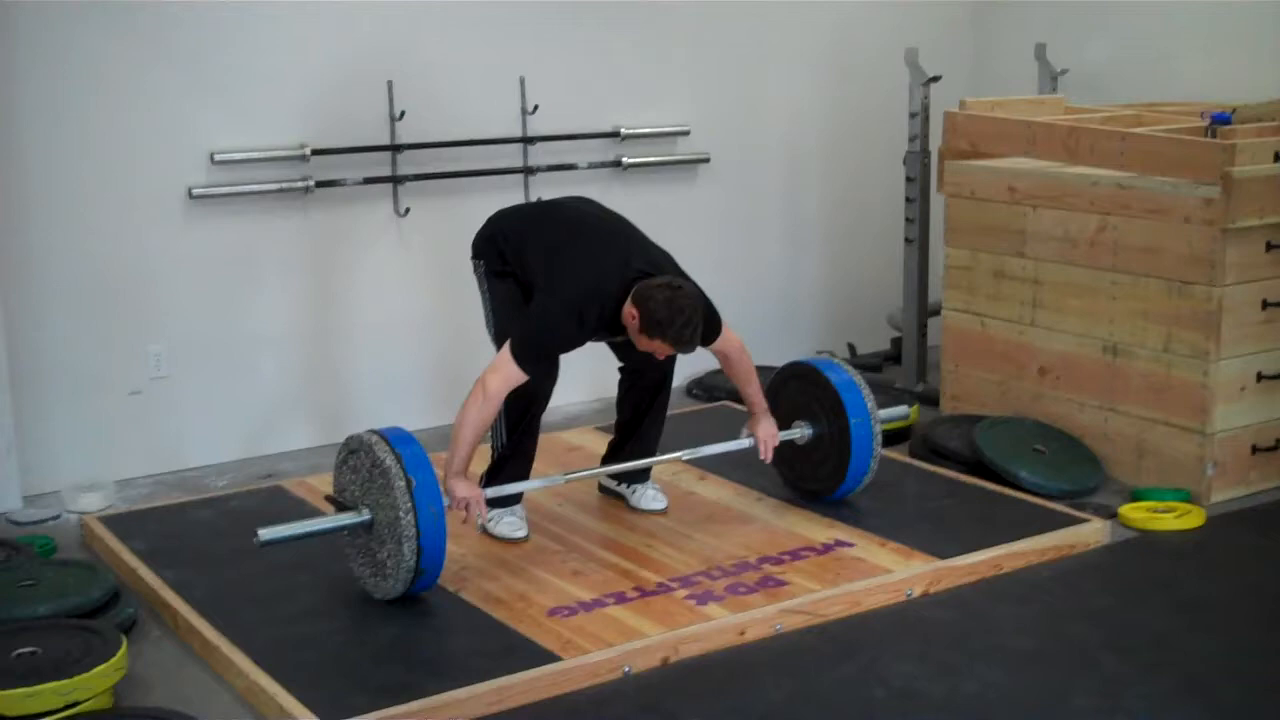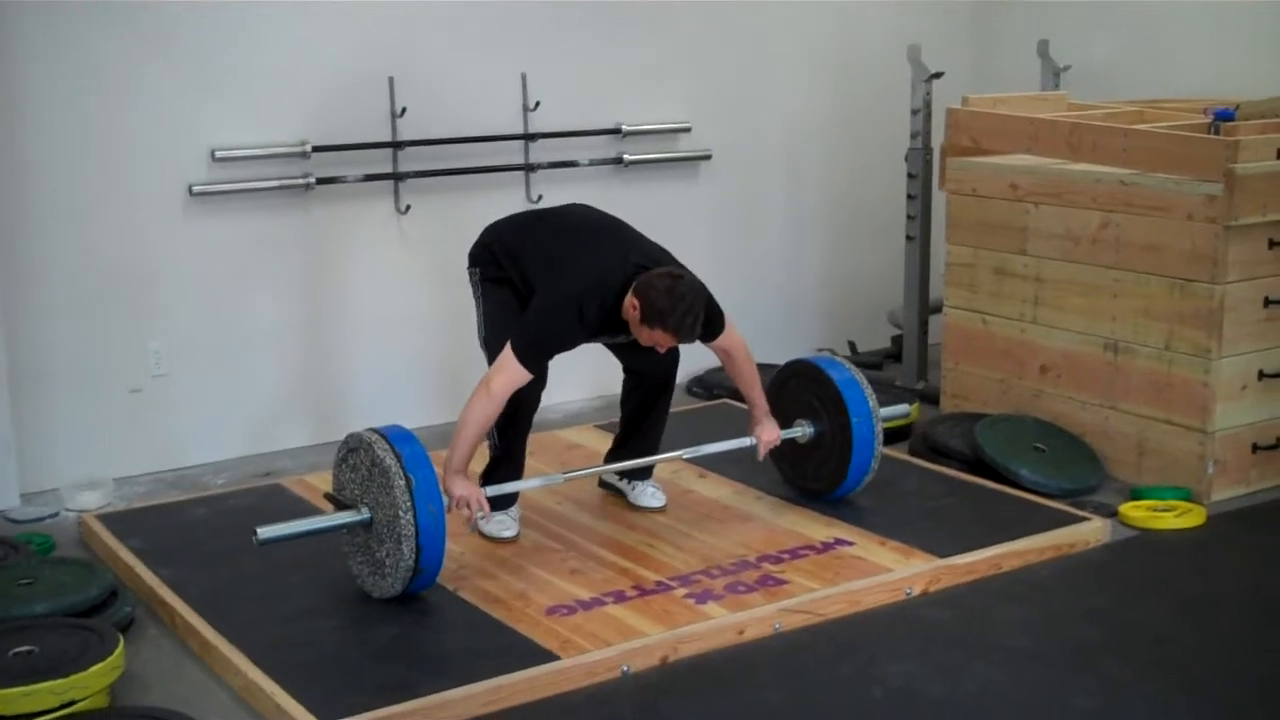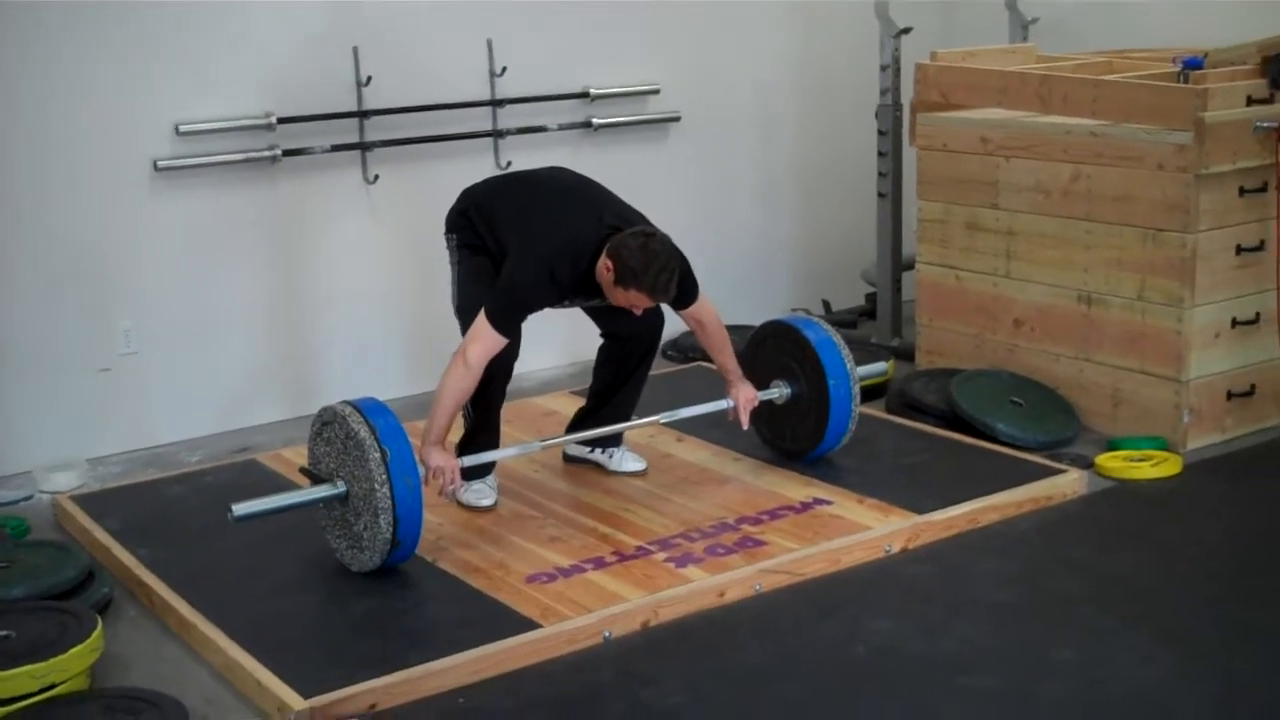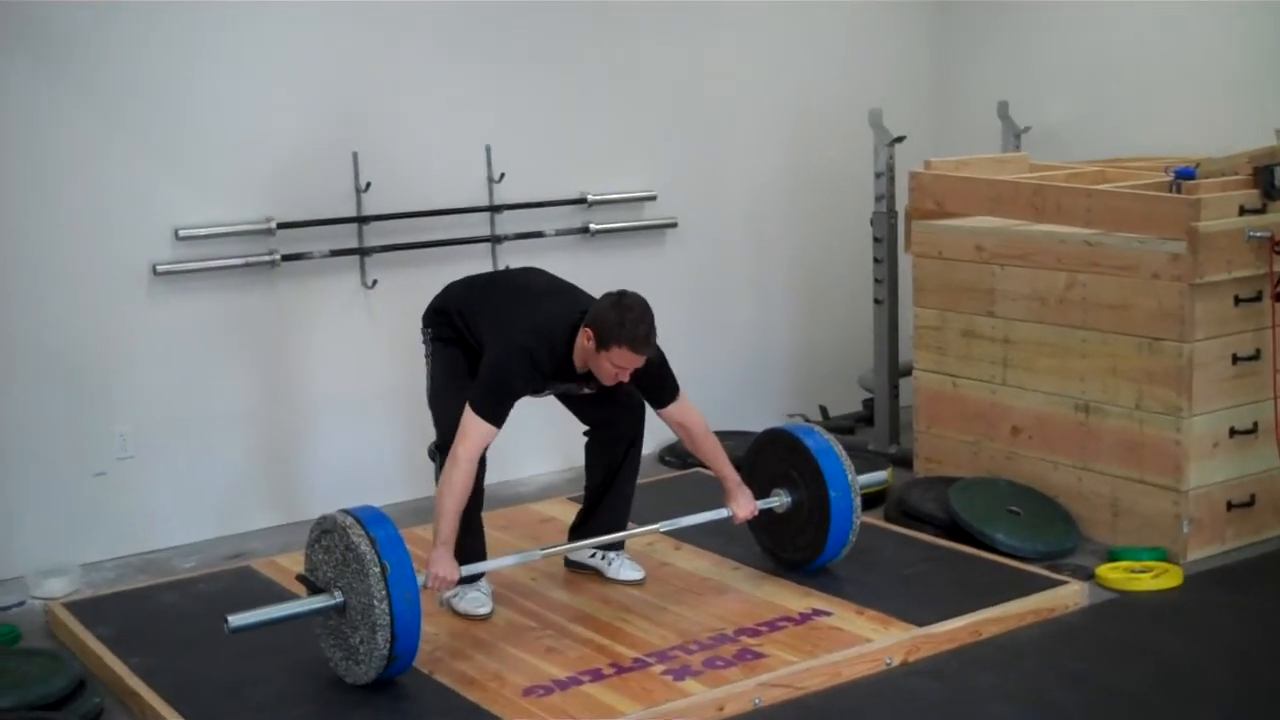
dt=1s
person 1, frame 1
left shoulder: (679, 299)
right shoulder: (573, 308)
left elbow: (729, 347)
right elbow: (491, 386)
left wrist: (760, 414)
right wrist: (456, 476)
right hip: (503, 254)
left knee: (651, 366)
right knee: (535, 376)
left ankle: (625, 473)
right ankle: (497, 496)
person 1, frame 2
left shoulder: (679, 294)
right shoulder: (574, 305)
left elbow: (731, 347)
right elbow: (496, 386)
left wrist: (761, 416)
right wrist: (455, 474)
right hip: (500, 265)
left knee: (657, 365)
right knee: (523, 381)
left ankle: (629, 470)
right ankle: (496, 497)
person 1, frame 3
left shoulder: (655, 258)
right shoulder: (545, 268)
left elbow: (702, 316)
right elbow: (472, 356)
left wrist: (735, 380)
right wrist: (432, 445)
left knee: (644, 327)
right knee: (497, 349)
left ankle: (594, 438)
right ankle: (473, 467)
person 1, frame 4
left shoulder: (632, 349)
right shoulder: (524, 353)
left elbow: (684, 419)
right elbow: (465, 452)
left wrist: (734, 487)
right wrist: (442, 551)
right hip: (456, 331)
left knee: (623, 416)
right knee: (456, 435)
left ankle: (593, 543)
right ankle: (465, 575)
